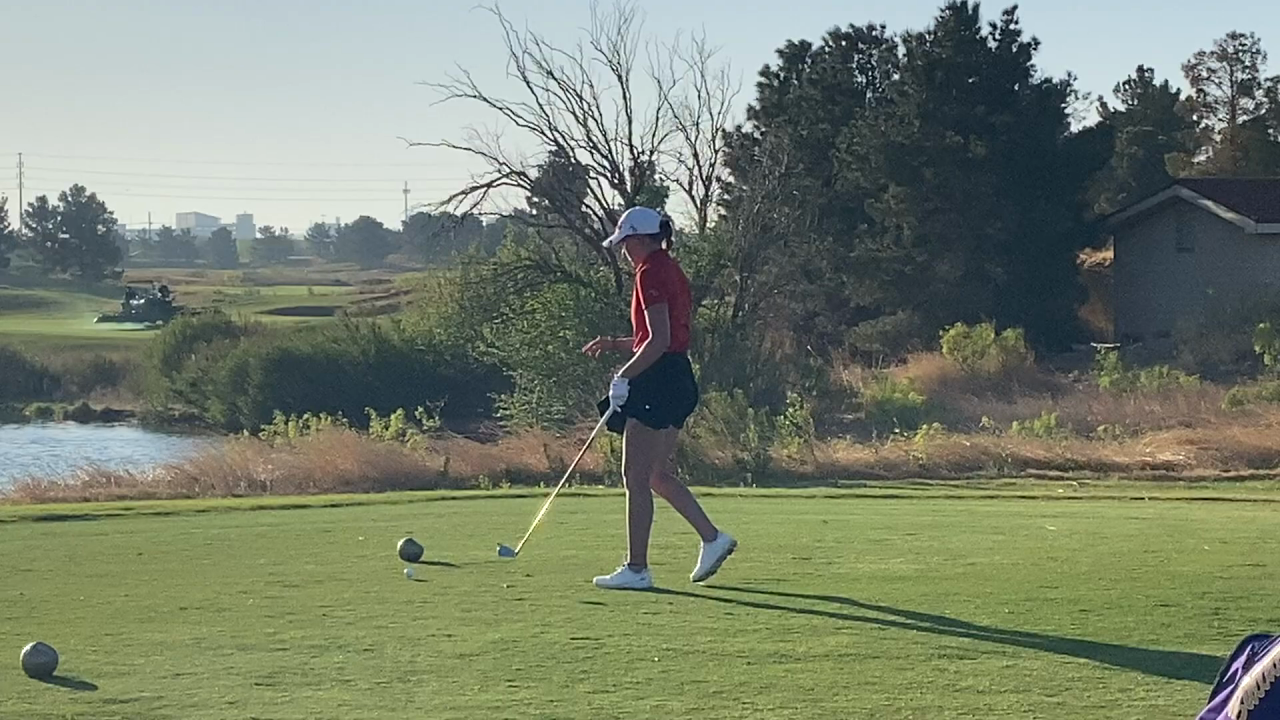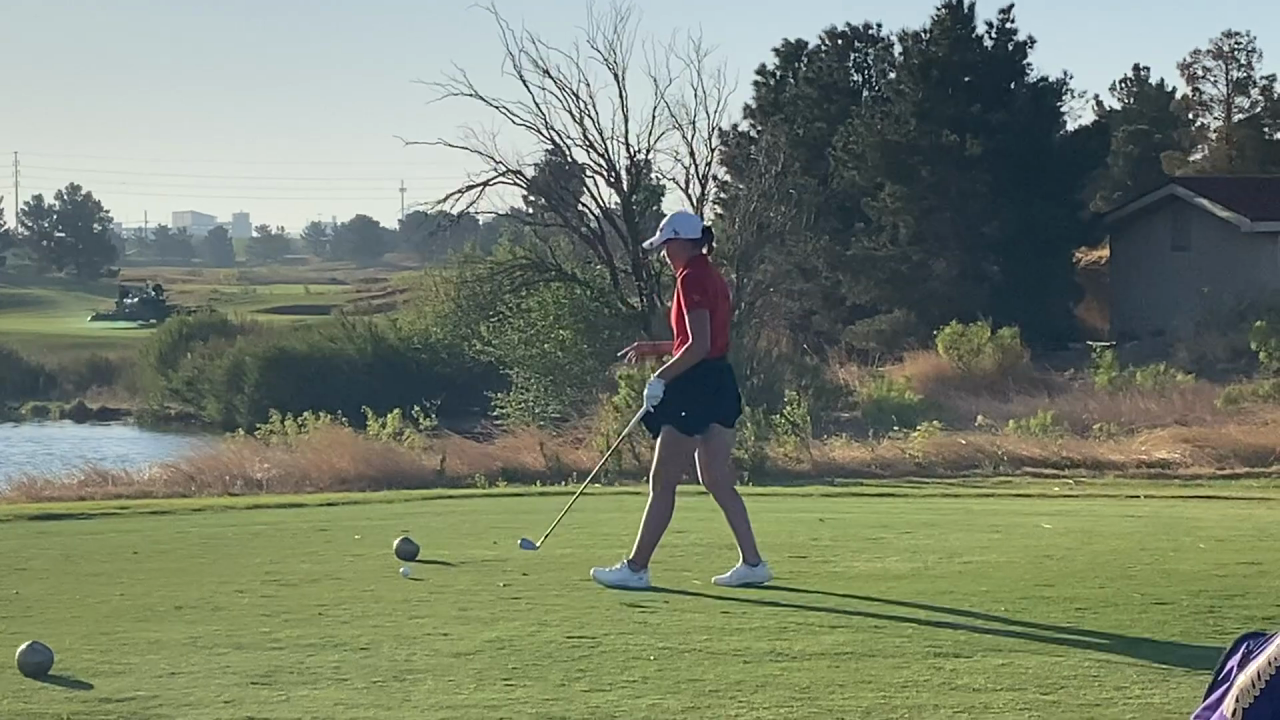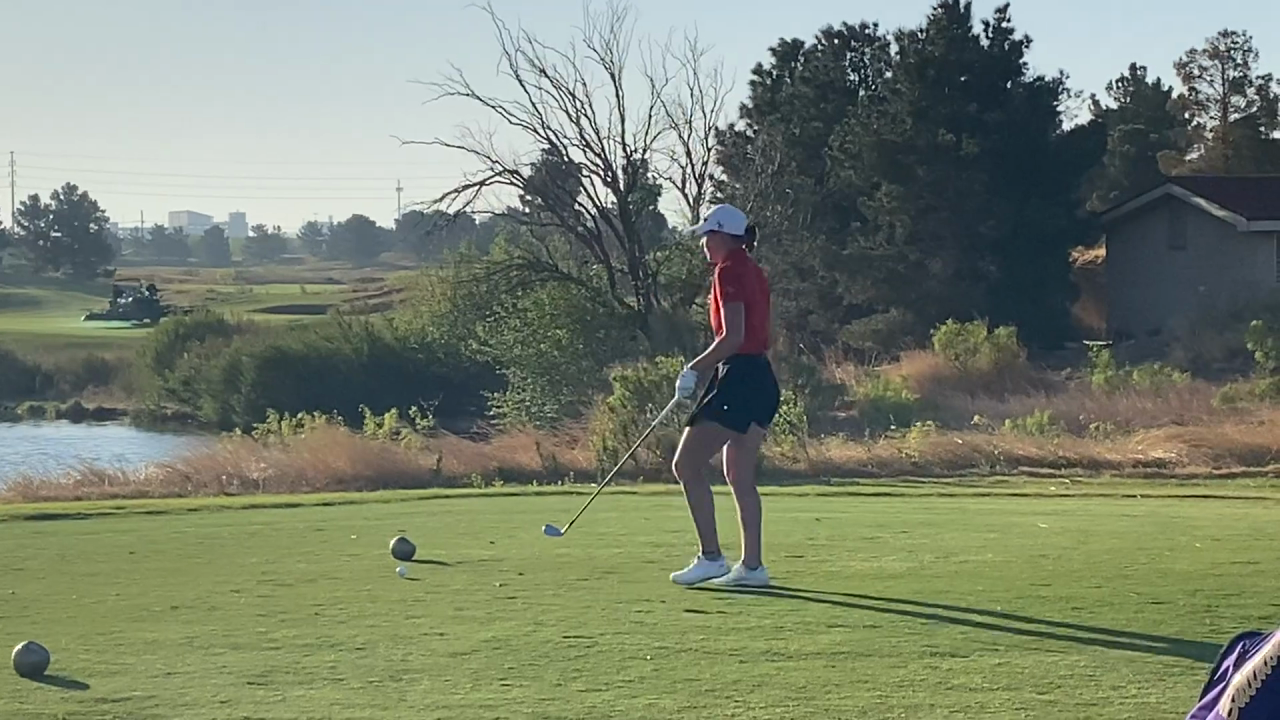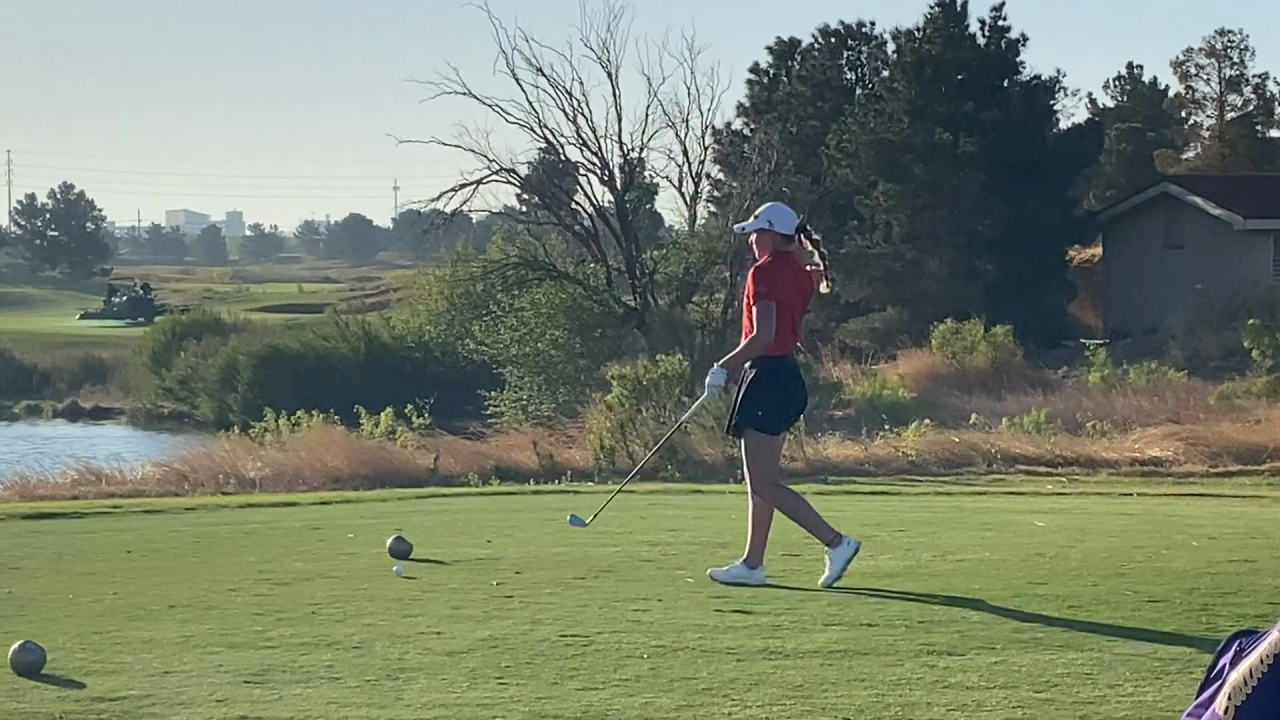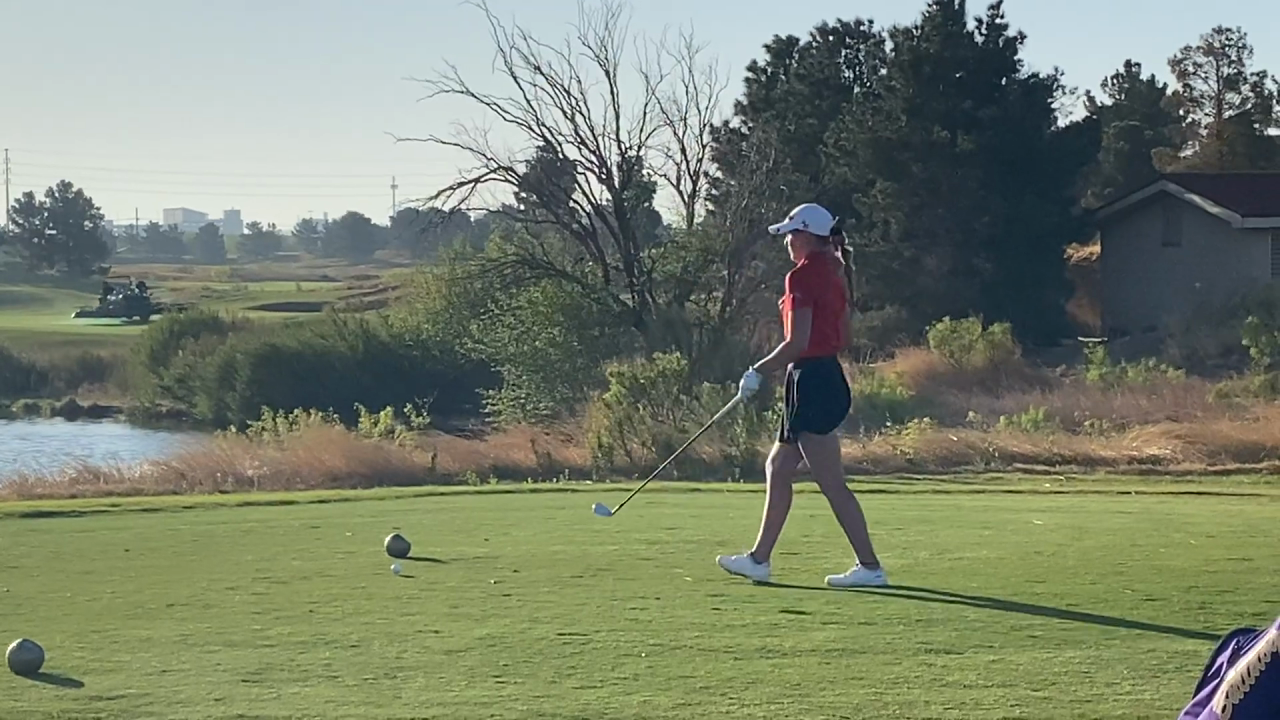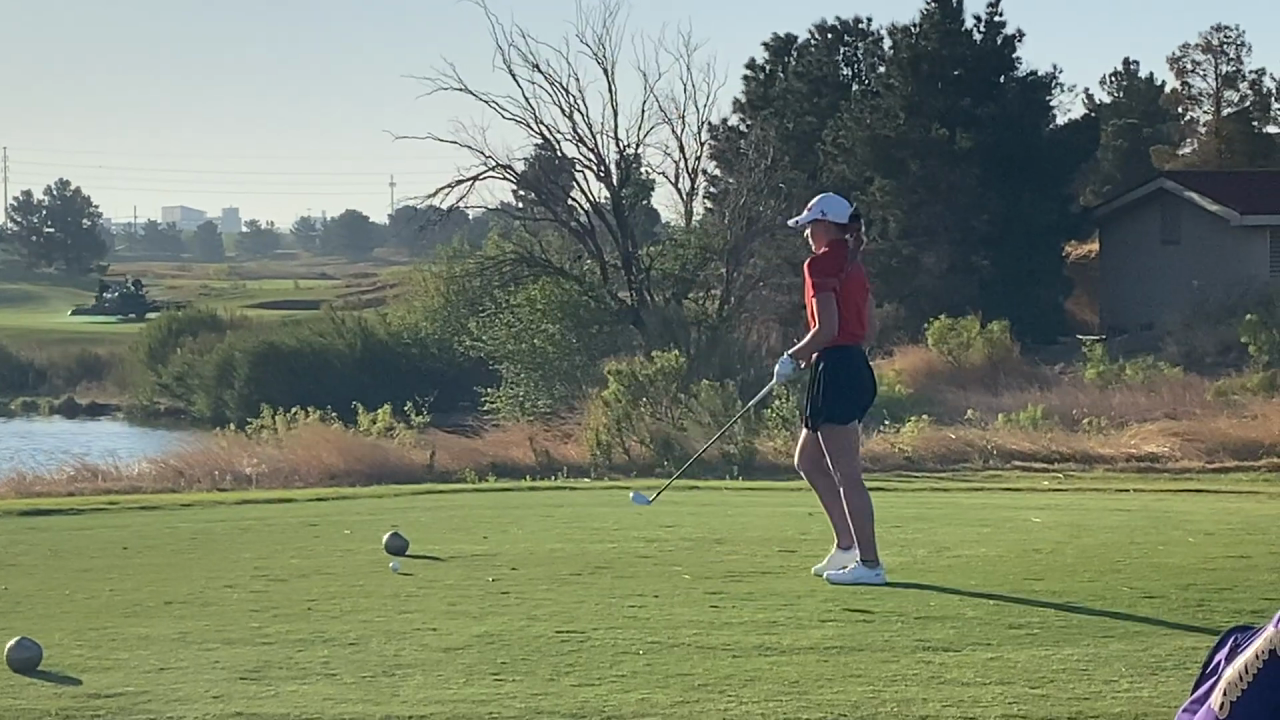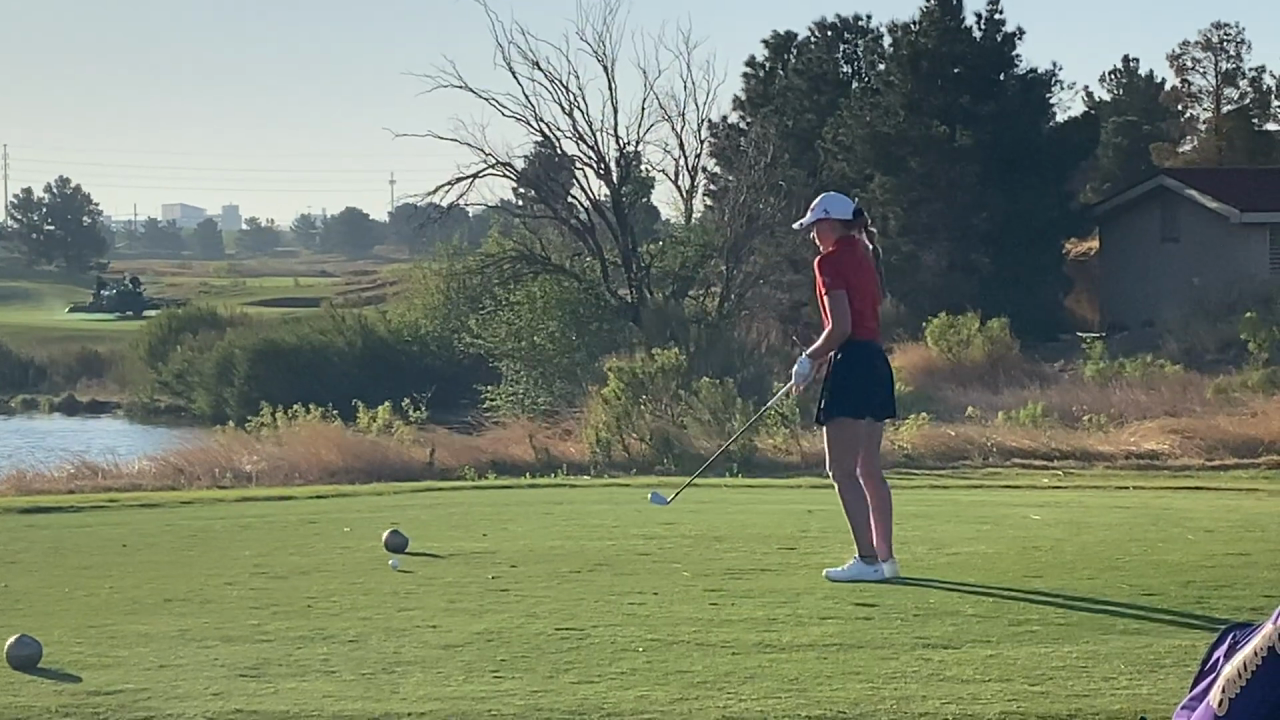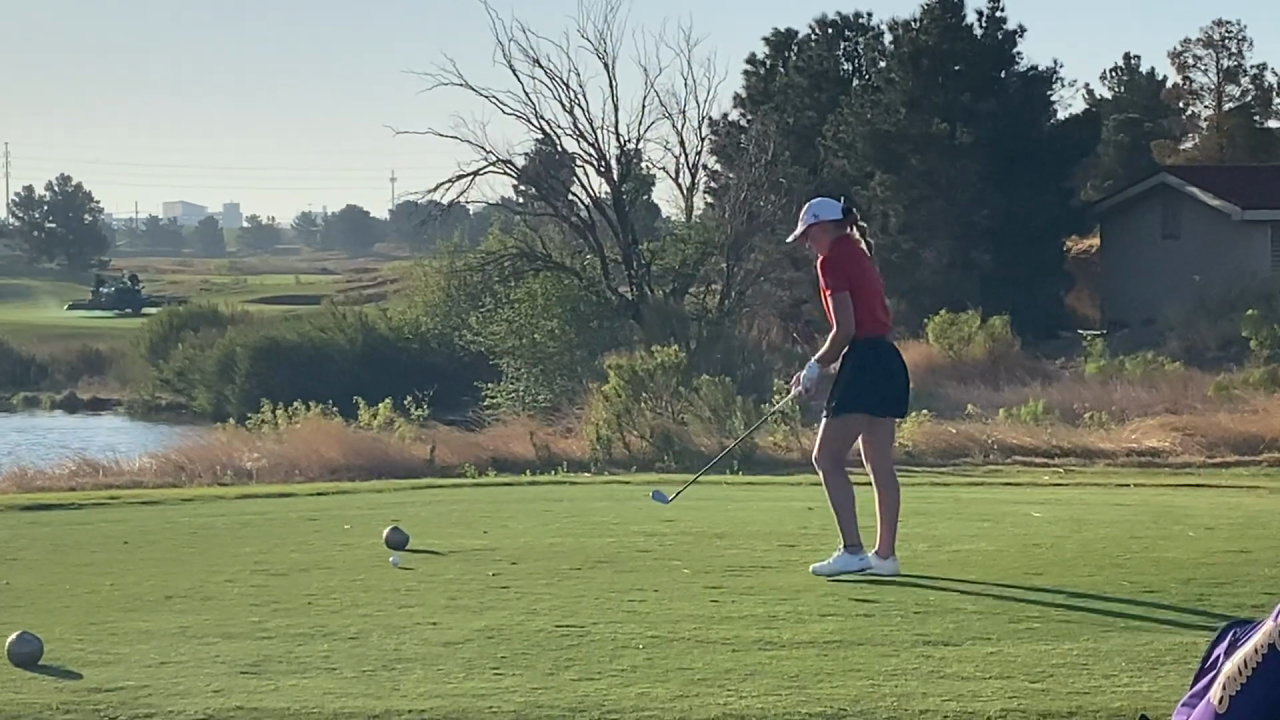
dt=0.2s
person 1, frame 1
left shoulder: (650, 273)
right shoulder: (672, 271)
left elbow: (658, 341)
left wrist: (623, 376)
right wrist: (614, 344)
left hip: (658, 380)
right hip: (677, 377)
left knee: (637, 477)
right knee: (658, 474)
left ankle: (635, 569)
right ankle: (713, 538)
person 1, frame 2
left shoulder: (691, 278)
right shoulder: (711, 277)
left elbow: (700, 345)
left wrist: (660, 378)
right wrist: (655, 348)
left hip: (699, 387)
right hip: (721, 383)
left knee: (662, 480)
right knee: (716, 480)
left ankle: (636, 567)
right ankle: (752, 563)
person 1, frame 3
left shoulder: (728, 271)
right shoulder: (754, 273)
left elbow: (732, 337)
left wrist: (693, 370)
left hip: (738, 380)
right hip: (760, 377)
left knee: (687, 465)
right knee: (740, 477)
left ankle: (710, 556)
right ankle: (752, 566)
person 1, frame 4
left shoulder: (764, 272)
right shoulder: (802, 274)
left elbow: (762, 338)
left wrist: (722, 368)
left hip: (768, 379)
right hip: (787, 377)
left knee: (765, 484)
right knee: (758, 476)
left ankle: (837, 542)
right ankle: (750, 565)
person 1, frame 5
left shoulder: (801, 276)
right shoulder: (835, 276)
left elbow: (797, 343)
right elbow: (843, 335)
left wrist: (757, 371)
left hip: (813, 382)
right hip: (828, 378)
left knee: (830, 482)
right knee: (778, 470)
left ankle: (869, 566)
right ankle: (760, 558)
person 1, frame 6
left shoulder: (820, 263)
right shoulder: (853, 264)
left elbow: (825, 330)
right elbow: (869, 327)
left wrist: (790, 358)
left hip: (836, 370)
right hip: (856, 366)
left knee: (845, 474)
right knee: (808, 460)
left ankle: (869, 563)
right ankle: (847, 547)
person 1, frame 7
left shoulder: (831, 260)
right shoulder: (864, 259)
left elbow: (840, 328)
left wrist: (807, 360)
right wrist: (817, 361)
left hip: (853, 368)
right hip: (875, 364)
left knee: (842, 468)
right knee: (868, 468)
left ankle: (868, 558)
right ankle: (884, 557)
person 1, frame 8
left shoulder: (832, 260)
right shoulder: (859, 255)
left elbow: (845, 329)
left wrist: (815, 366)
right wrist: (820, 366)
left hip: (865, 364)
right hip: (887, 361)
left knee: (827, 457)
right knee: (880, 465)
left ankle: (852, 550)
right ankle: (885, 553)
